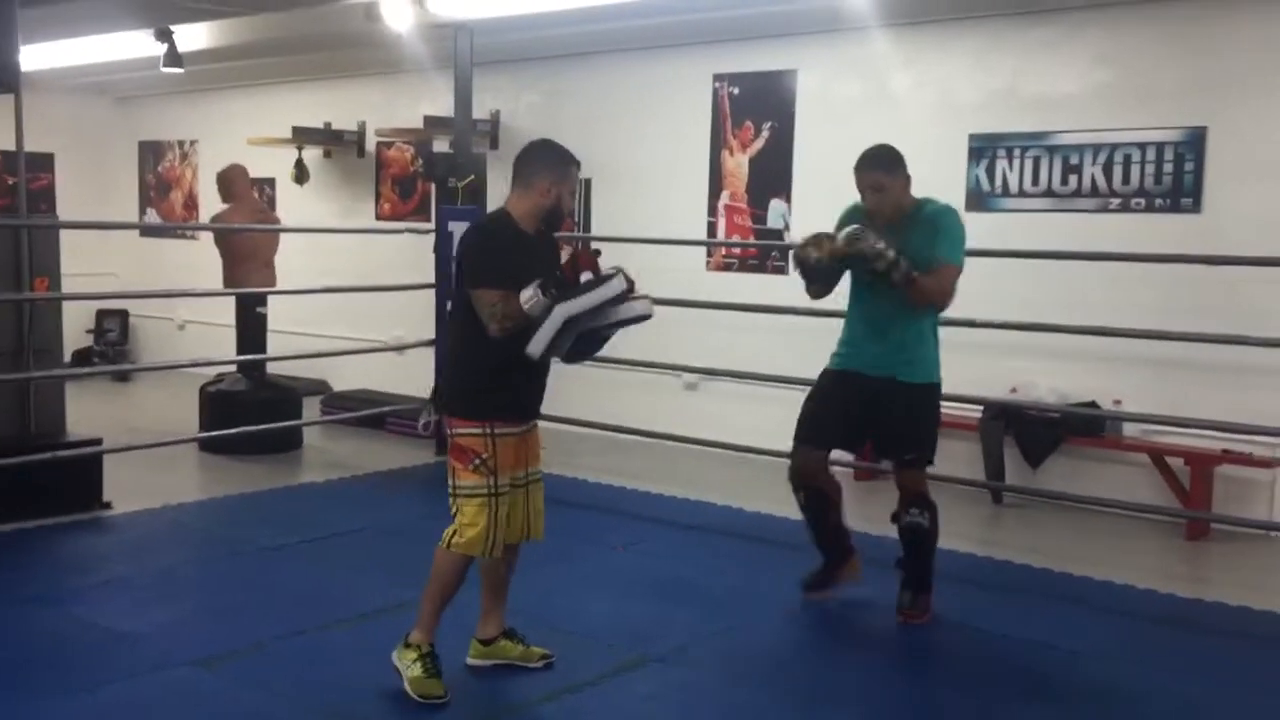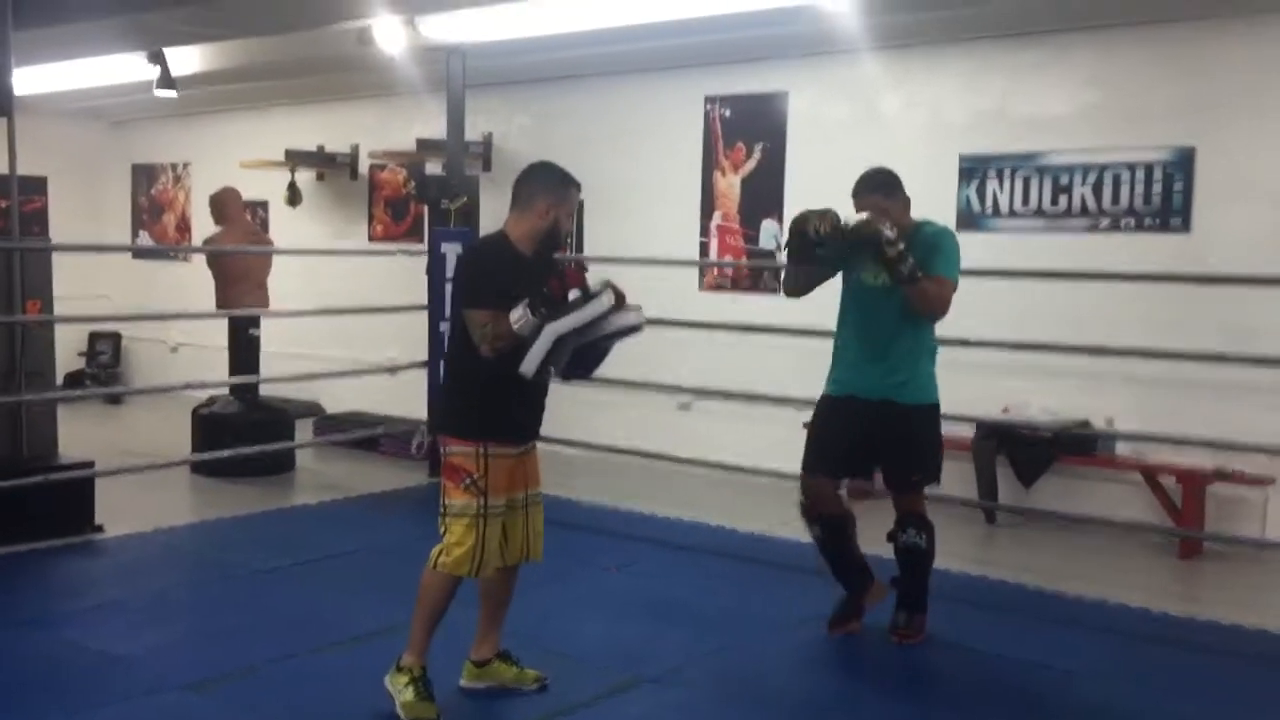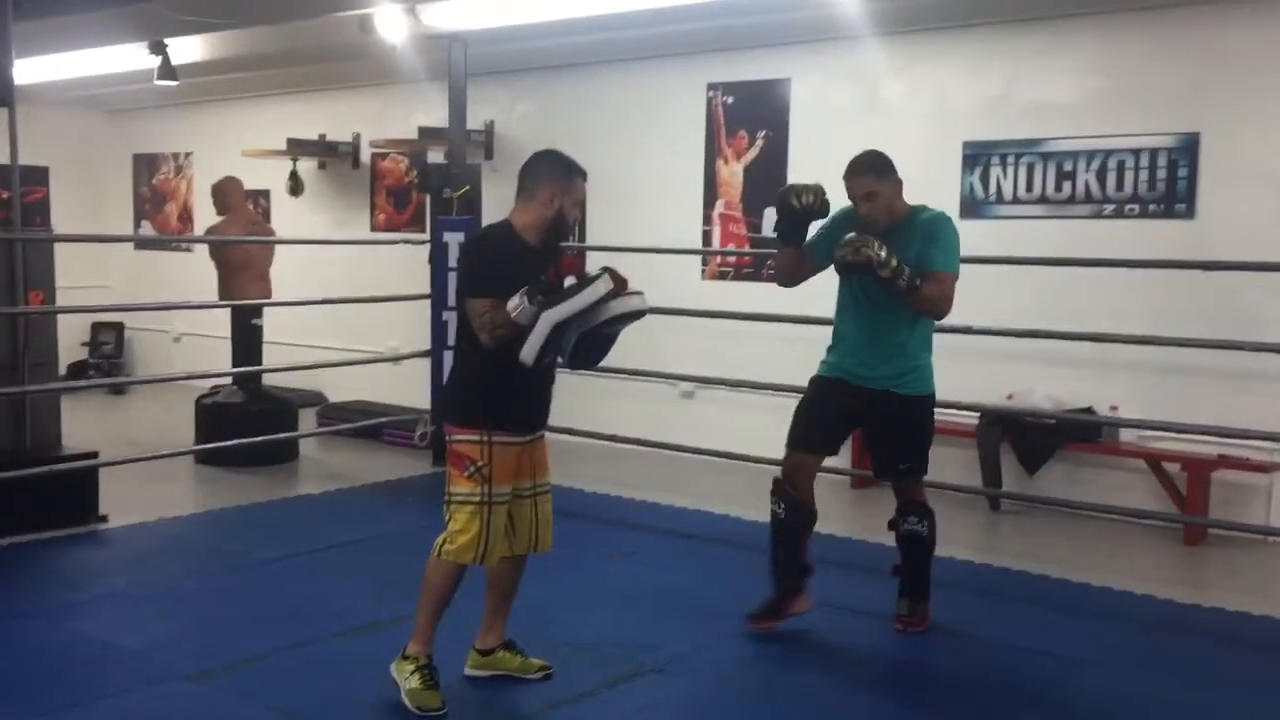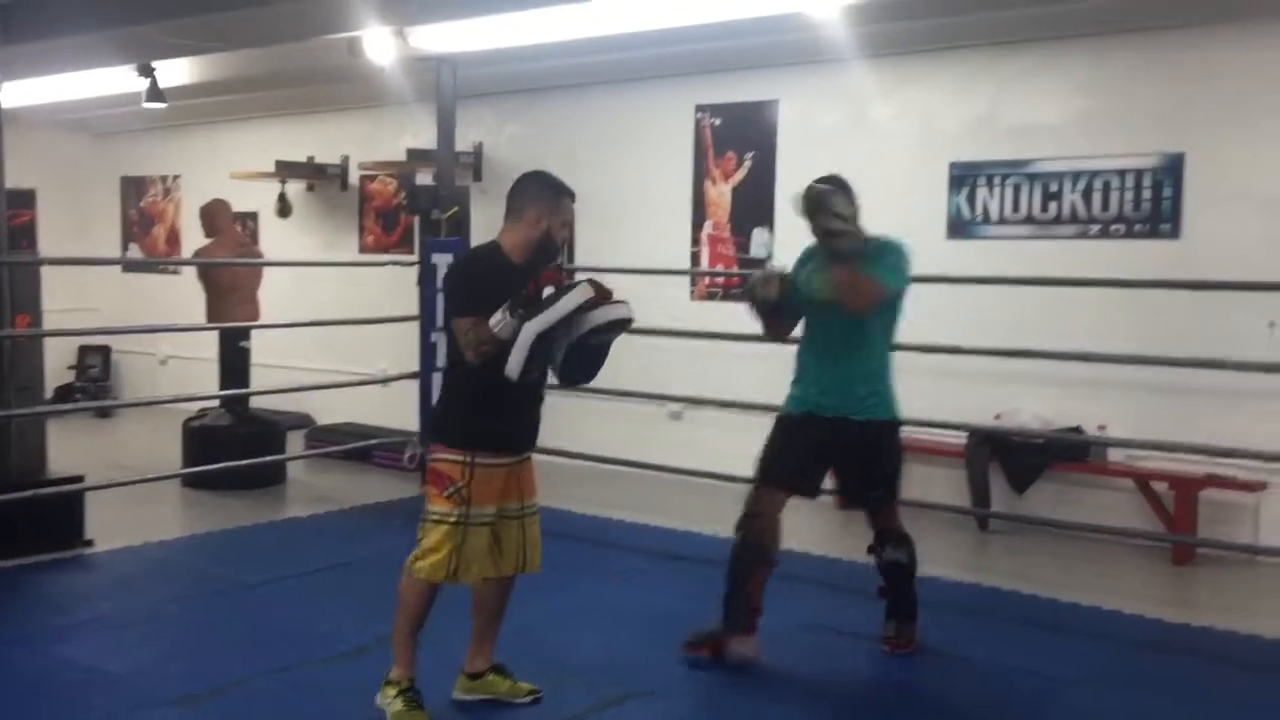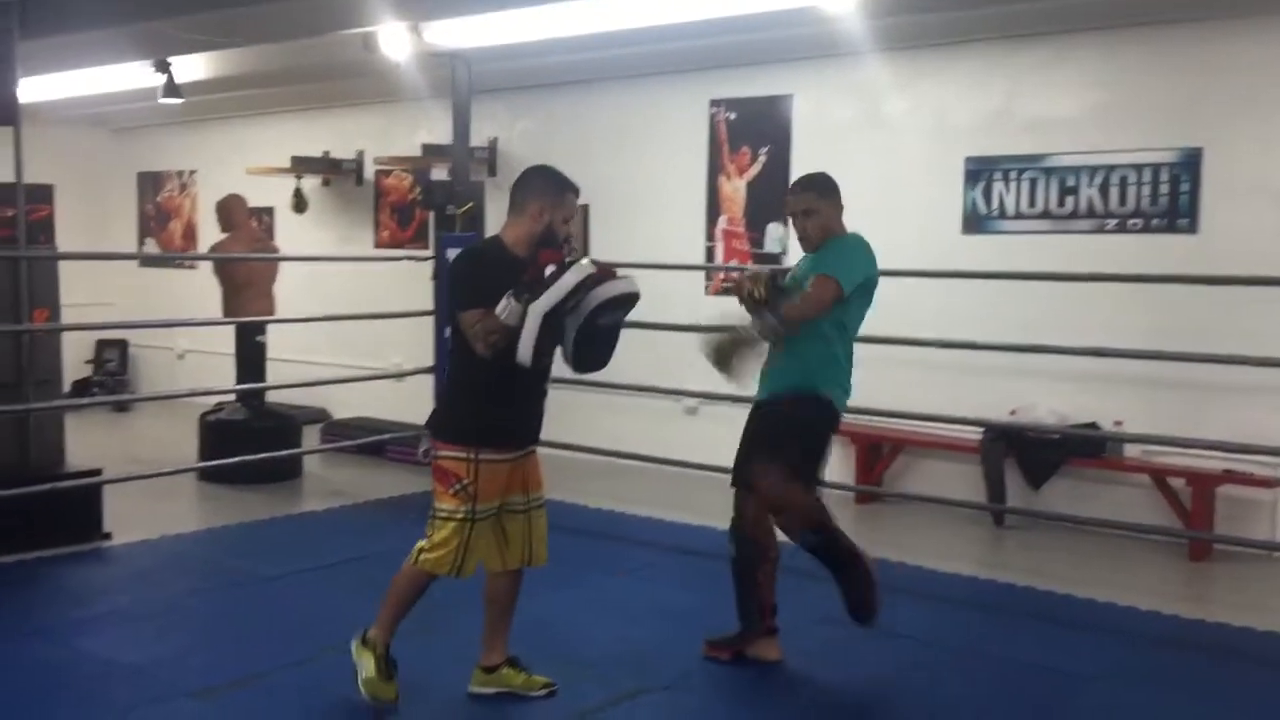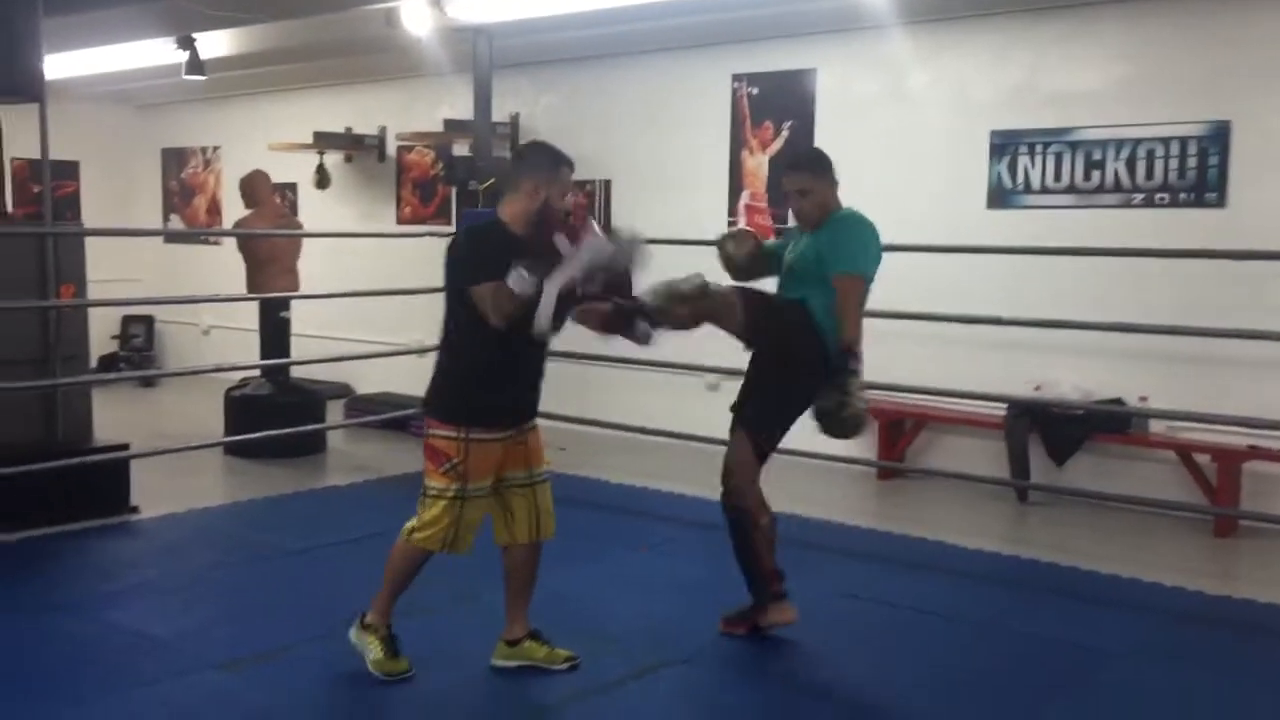
dt=0.2s
person 1, frame 1
left shoulder: (544, 244)
right shoulder: (485, 238)
right elbow: (499, 321)
right wrist: (558, 287)
left hip: (519, 408)
right hip: (477, 409)
left knee: (513, 526)
right knee: (473, 528)
left ankle: (490, 635)
right ankle: (417, 643)
person 1, frame 2
left shoulder: (543, 266)
right shoulder: (482, 260)
right elbow: (490, 341)
right wrist: (546, 304)
left hip: (519, 430)
right hip: (474, 431)
left knee: (510, 547)
right knee: (459, 548)
left ankle: (484, 657)
right ankle: (409, 667)
person 1, frame 3
left shoulder: (549, 255)
right shoulder: (486, 249)
right elbow: (488, 330)
right wrist: (541, 293)
left hip: (527, 420)
right hip: (480, 420)
left knee: (519, 537)
right knee: (463, 538)
left ankle: (489, 646)
right ankle: (415, 656)
person 1, frame 4
left shoulder: (538, 275)
right shoulder: (472, 270)
right elbow: (474, 348)
right wrist: (526, 307)
left hip: (515, 442)
right hip: (465, 443)
left knee: (504, 559)
right knee: (437, 557)
left ankle: (478, 670)
person 1, frame 5
left shoulder: (540, 269)
right shoulder: (475, 264)
right elbow: (484, 341)
left hip: (519, 437)
right hip: (468, 438)
left knee: (514, 554)
right knee: (440, 551)
left ankle: (493, 664)
right ankle: (375, 643)
person 1, frame 6
left shoulder: (540, 247)
right shoulder: (475, 243)
left elbow: (566, 309)
right elbow: (499, 311)
left wrist: (593, 264)
right wrist: (542, 263)
left hip: (517, 416)
right hip: (464, 417)
left knee: (528, 527)
right knee: (431, 528)
left ankle: (516, 637)
right ankle: (374, 623)
person 2, frame 1
left shoulder: (941, 221)
right shoulder: (855, 220)
left elbow: (939, 295)
right elbow: (819, 290)
left wrist: (888, 261)
right wrist: (813, 265)
left hip: (910, 375)
right hip: (849, 365)
left knee: (910, 480)
right knee: (806, 461)
left ankle: (917, 588)
right ankle: (840, 557)
person 2, frame 2
left shoulder: (937, 241)
right shoulder: (852, 239)
left elbow: (935, 306)
right elbow: (795, 286)
left wrist: (894, 252)
right wrist: (801, 245)
left hip: (908, 397)
right hip: (847, 390)
left knee: (908, 502)
right knee: (817, 490)
left ankle: (912, 607)
right ankle: (860, 586)
person 2, frame 3
left shoulder: (934, 227)
right shoulder: (844, 224)
left elbow: (939, 304)
right elbow: (788, 275)
left wrist: (888, 266)
right wrist: (790, 226)
left hip: (903, 385)
right hip: (840, 373)
left knee: (907, 490)
right knee: (795, 469)
left ankle: (914, 596)
right ankle: (790, 589)
person 2, frame 4
left shoulder: (887, 254)
right shoulder: (811, 260)
left elbow: (859, 301)
right elbow: (780, 329)
left wrist: (840, 238)
right wrist: (767, 300)
left hip: (867, 414)
right hip: (806, 408)
left knee: (883, 519)
right knee: (760, 507)
left ankle: (902, 618)
right ankle: (737, 630)
person 2, frame 5
left shoulder: (852, 250)
right shoulder: (804, 263)
left elbow: (813, 302)
right elbow: (779, 305)
left wrist: (768, 323)
right wrist: (758, 295)
left hip: (809, 394)
right hip: (776, 396)
left knee: (773, 489)
right knee: (748, 511)
left ankle: (850, 569)
right ankle: (758, 632)
person 2, frame 6
left shoulder: (853, 232)
right shoulder: (798, 236)
left elbow: (849, 308)
right elbow: (751, 269)
left wrist: (847, 379)
right wrist: (738, 250)
left hip: (809, 344)
right hip: (782, 354)
left knee: (702, 297)
right knee: (738, 474)
right ankle: (770, 600)
person 3, frame 1
left shoulder: (223, 221)
right shoulder: (270, 218)
left elbow: (230, 255)
right elbow: (266, 256)
left hip: (245, 291)
right hip: (265, 288)
left knee: (249, 352)
person 3, frame 2
left shoulder: (216, 243)
right shoulder: (263, 240)
left elbow: (221, 276)
right elbow: (259, 277)
left hip: (238, 313)
right hip: (258, 309)
left knee: (241, 374)
person 3, frame 3
left shoulder: (218, 233)
right shoulder: (265, 229)
left elbow: (227, 266)
right elbow: (261, 268)
left hip: (240, 304)
right hip: (261, 299)
left knee: (244, 364)
person 3, frame 4
left shoulder: (207, 254)
right shoulder: (253, 251)
left elbow: (214, 287)
left hip: (228, 325)
right hip: (248, 321)
left knee: (232, 385)
person 3, frame 5
left shoulder: (222, 250)
right shoulder: (269, 247)
left elbow: (231, 283)
left hip: (244, 320)
right hip: (264, 315)
left knee: (248, 382)
person 3, frame 6
left shoulder: (246, 226)
right shoulder: (293, 222)
left elbow: (254, 259)
right elbow: (290, 259)
left hip: (268, 294)
right hip: (288, 290)
left knee: (272, 356)
person 4, frame 1
left shoulder: (746, 154)
right shoulder: (730, 147)
left elbow: (759, 144)
right elbow: (725, 120)
left wrist: (766, 132)
right wrist: (723, 96)
left hip: (742, 204)
right hip: (728, 202)
left knee: (746, 250)
right knee: (721, 247)
person 4, frame 2
left shoulder: (738, 174)
right shoulder: (722, 168)
left elbow: (751, 163)
right elbow: (717, 141)
left wrist: (757, 153)
right wrist: (715, 118)
left hip: (734, 225)
right hip: (721, 222)
left knee: (737, 271)
right knee: (714, 268)
person 4, frame 3
left shoulder: (741, 163)
right shoulder: (724, 156)
left elbow: (753, 152)
right elbow: (719, 128)
left wrist: (760, 141)
right wrist: (717, 104)
left hip: (737, 213)
right hip: (723, 211)
left knee: (741, 260)
right knee: (717, 256)
right ankle: (710, 278)
person 4, frame 4
left shoulder: (729, 184)
right shoulder: (712, 177)
left elbow: (741, 173)
right elbow: (708, 150)
left wrist: (748, 162)
right wrist: (705, 126)
left hip: (725, 234)
right hip: (712, 231)
left knee: (729, 280)
right knee: (706, 279)
person 4, frame 5
left shoulder: (744, 178)
right shoulder: (727, 170)
left elbow: (755, 168)
right elbow: (722, 145)
left wrist: (762, 157)
right wrist: (720, 122)
left hip: (740, 231)
right hip: (726, 226)
right knee: (720, 273)
person 4, frame 6
left shoulder: (766, 154)
right shoulder: (750, 147)
left elbow: (778, 142)
right elbow: (746, 120)
left wrist: (785, 132)
right wrist: (742, 97)
left hip: (762, 206)
right hip: (749, 201)
